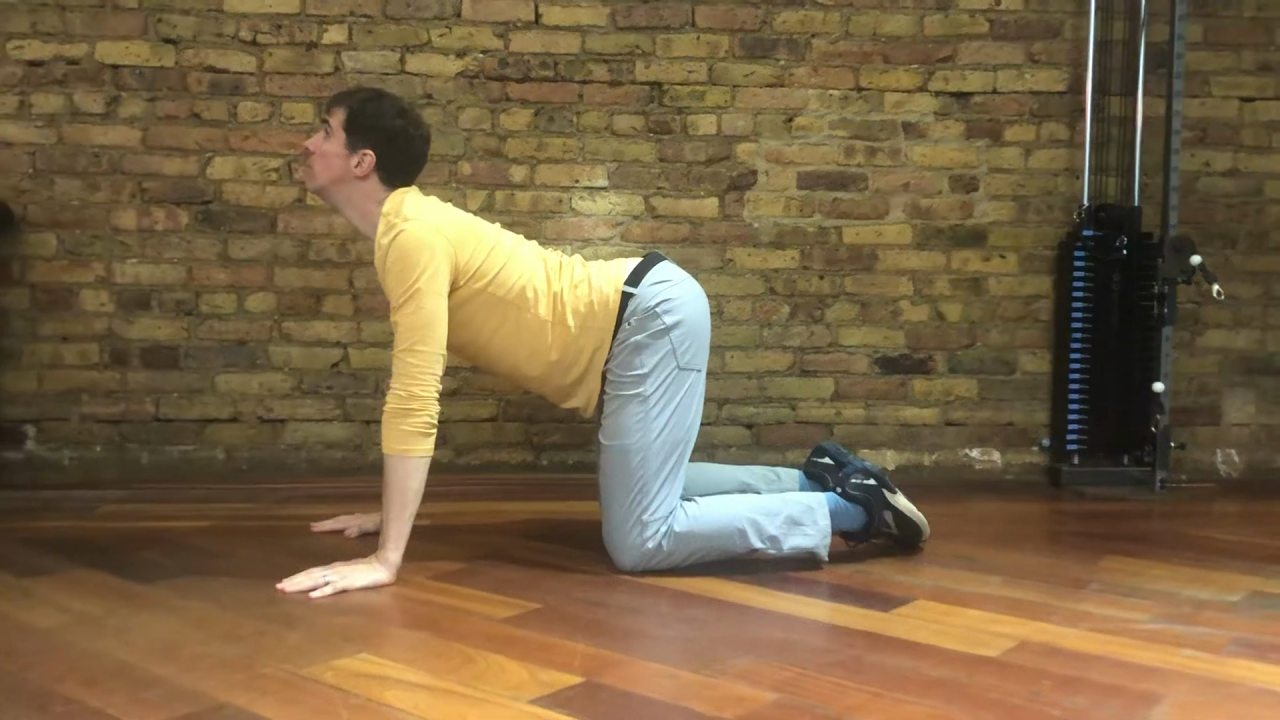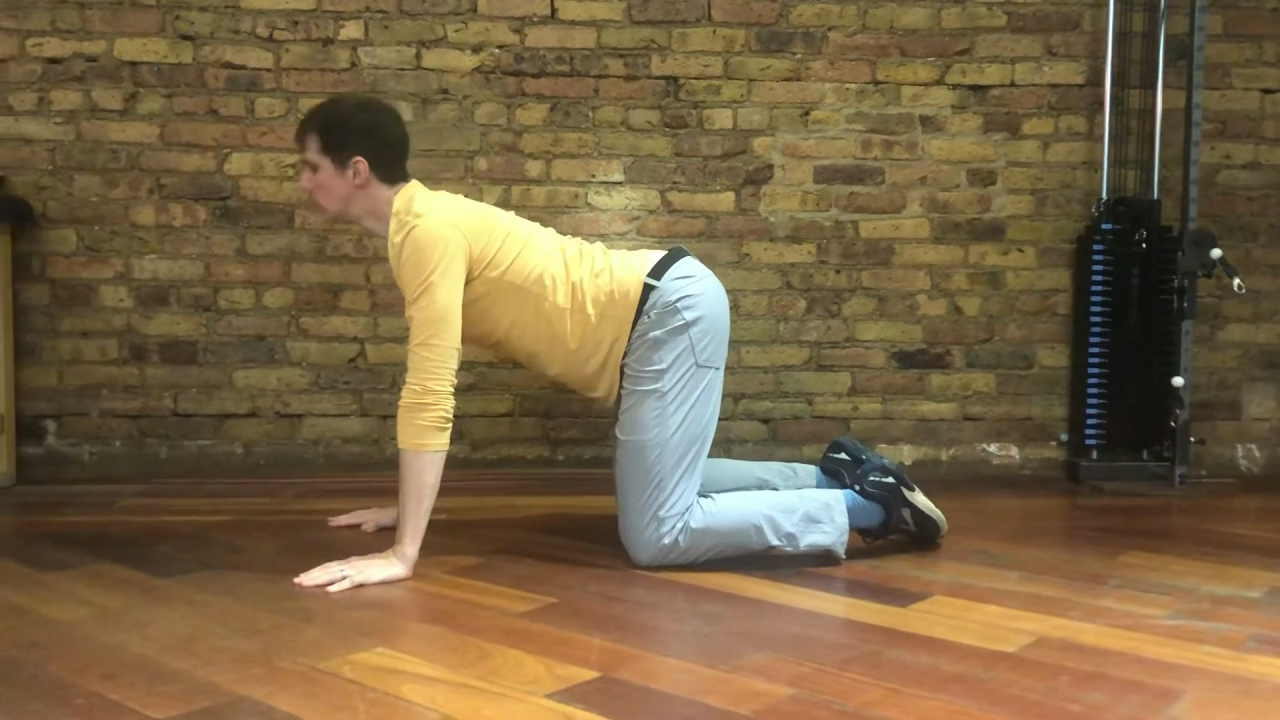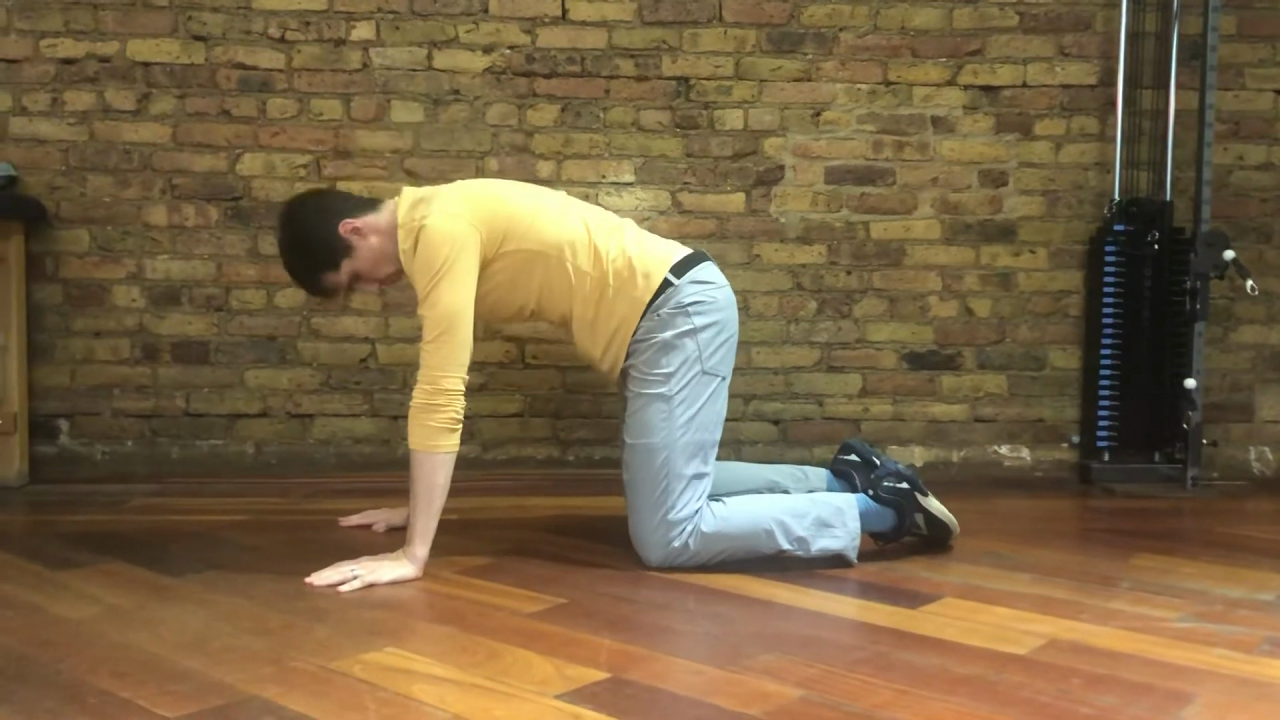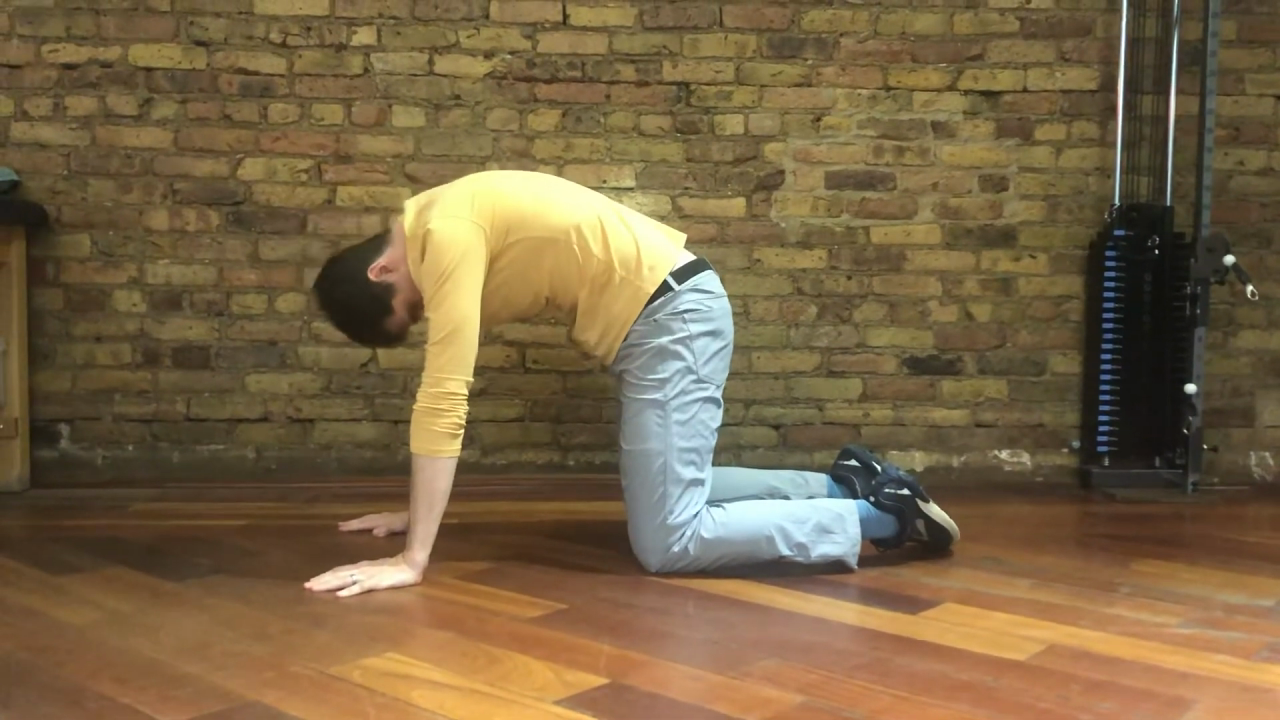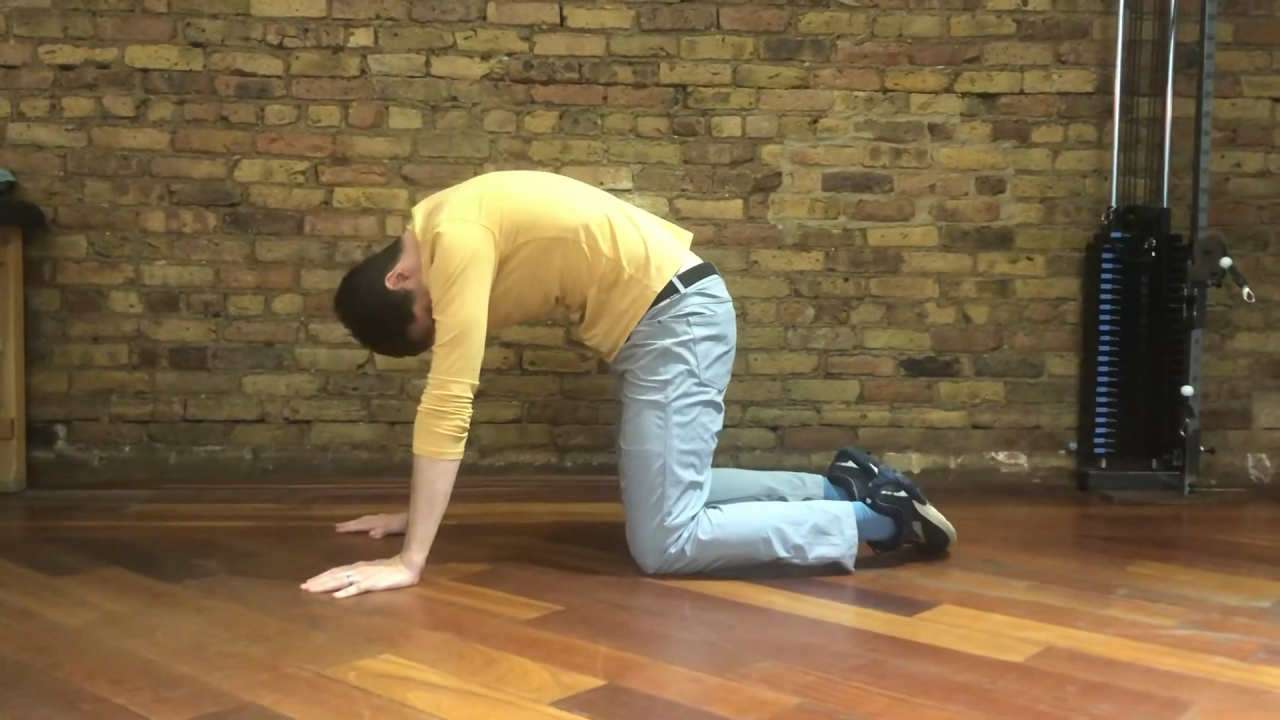
dt=0.7s
person 1, frame 1
left shoulder: (411, 235)
right shoulder: (404, 228)
left elbow: (413, 397)
right elbow: (413, 384)
left wrist: (385, 558)
right wrist: (388, 511)
left hip: (651, 313)
right hip: (639, 314)
left knee: (639, 542)
right knee: (643, 487)
left ankle: (845, 509)
right ankle: (814, 478)
person 1, frame 2
left shoulder: (424, 229)
right shoulder: (423, 221)
left elbow: (429, 394)
right elbow: (427, 384)
left wrist: (402, 552)
right wrist: (403, 506)
left hip: (671, 308)
right hip: (662, 308)
left knee: (655, 537)
right knee: (659, 482)
left ankle: (864, 506)
right ankle: (833, 476)
person 1, frame 3
left shoulder: (436, 229)
right shoulder: (434, 223)
left elbow: (440, 390)
right elbow: (440, 381)
left wrist: (414, 553)
right wrist: (415, 506)
left hip: (680, 309)
right hip: (667, 309)
left knee: (666, 538)
right knee: (668, 488)
left ankle: (875, 510)
right ankle: (843, 479)
person 1, frame 4
left shoulder: (443, 235)
right shoulder: (441, 228)
left elbow: (443, 395)
right elbow: (442, 391)
left wrist: (411, 558)
right wrist: (416, 510)
left hip: (672, 314)
right hip: (660, 314)
left knee: (667, 543)
right knee: (666, 490)
left ankle: (876, 516)
right ankle: (843, 485)
person 1, frame 5
left shoulder: (453, 238)
right shoulder: (450, 232)
left elbow: (448, 399)
right elbow: (449, 395)
left wrist: (410, 560)
right wrist: (416, 511)
left hip: (676, 315)
right hip: (660, 316)
left knee: (665, 545)
right knee: (666, 490)
left ankle: (875, 518)
right ankle: (839, 489)
